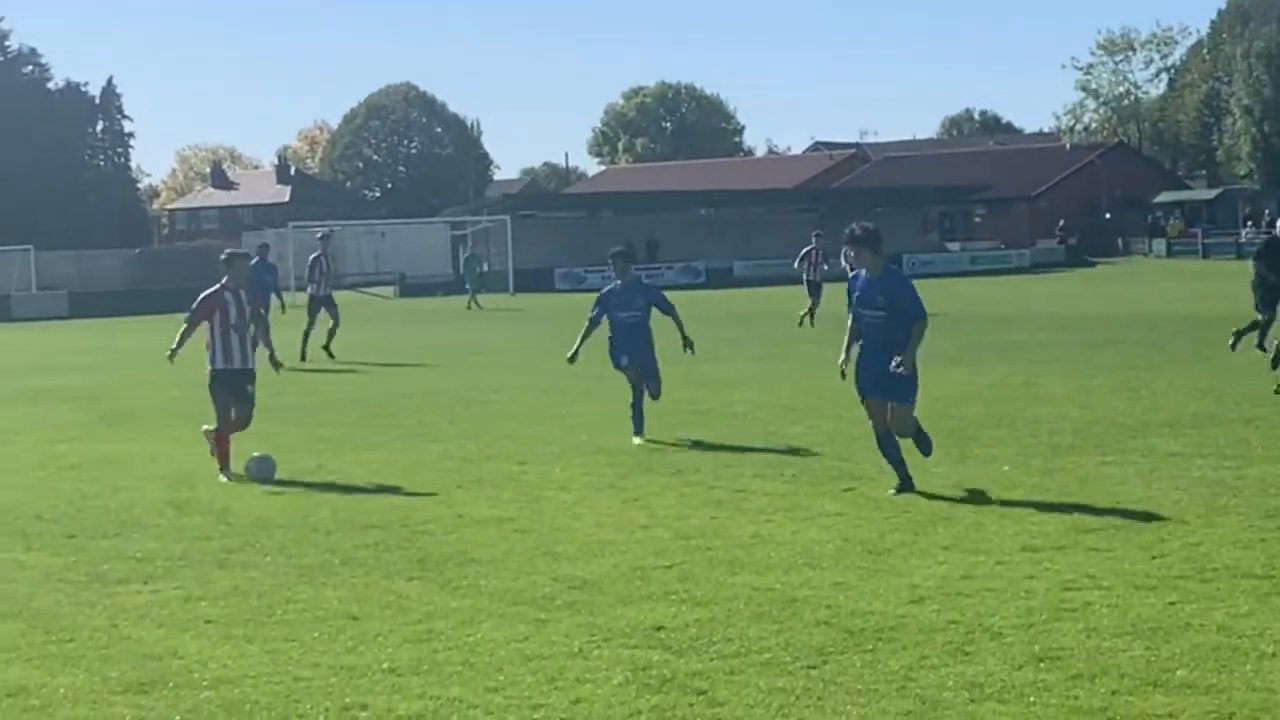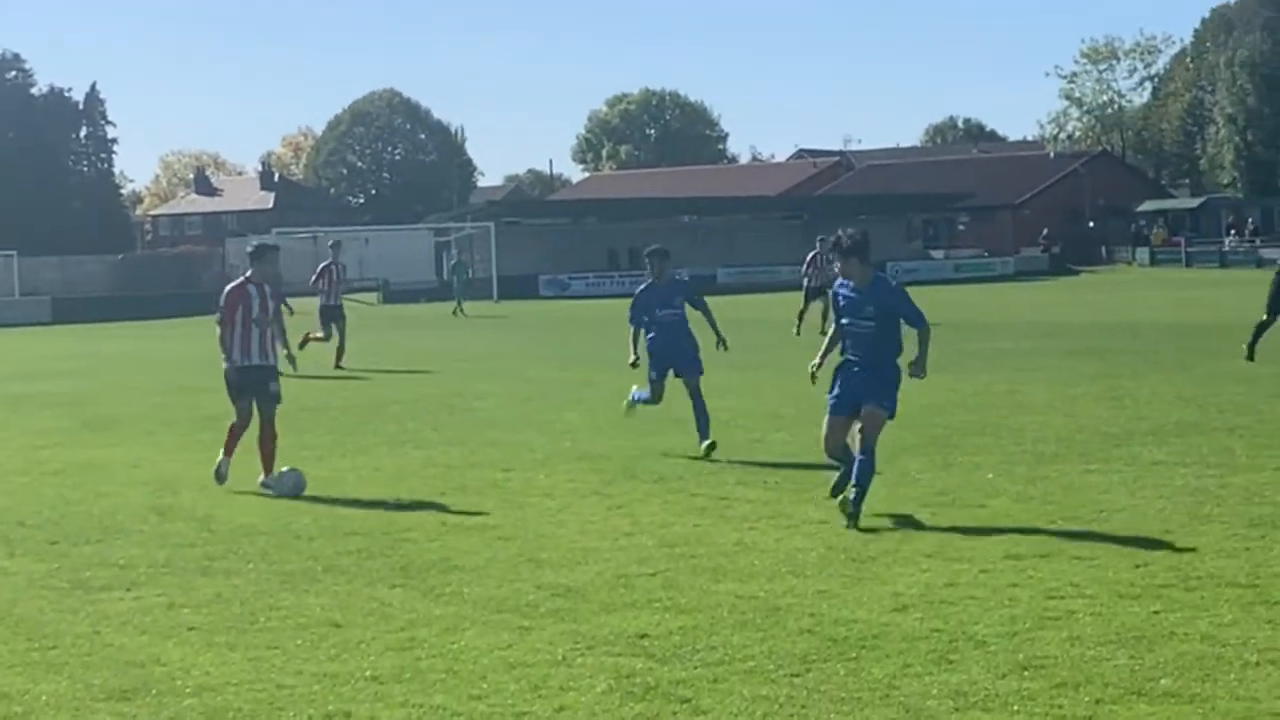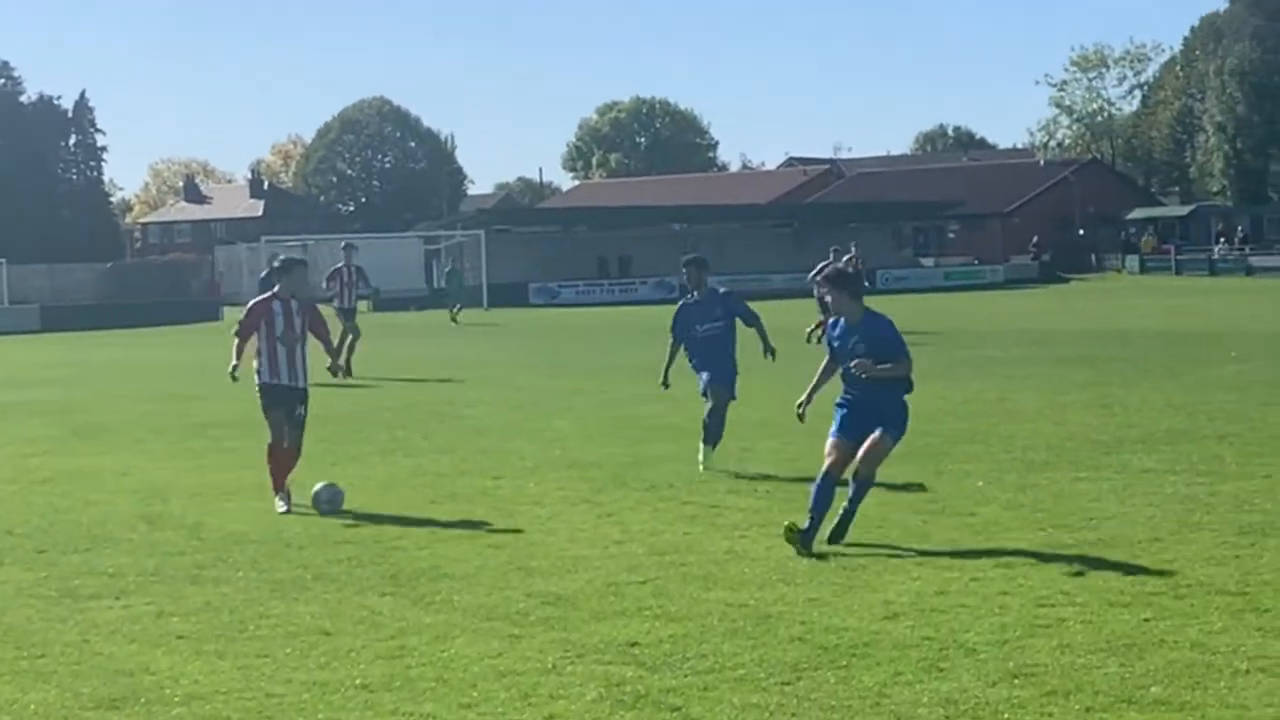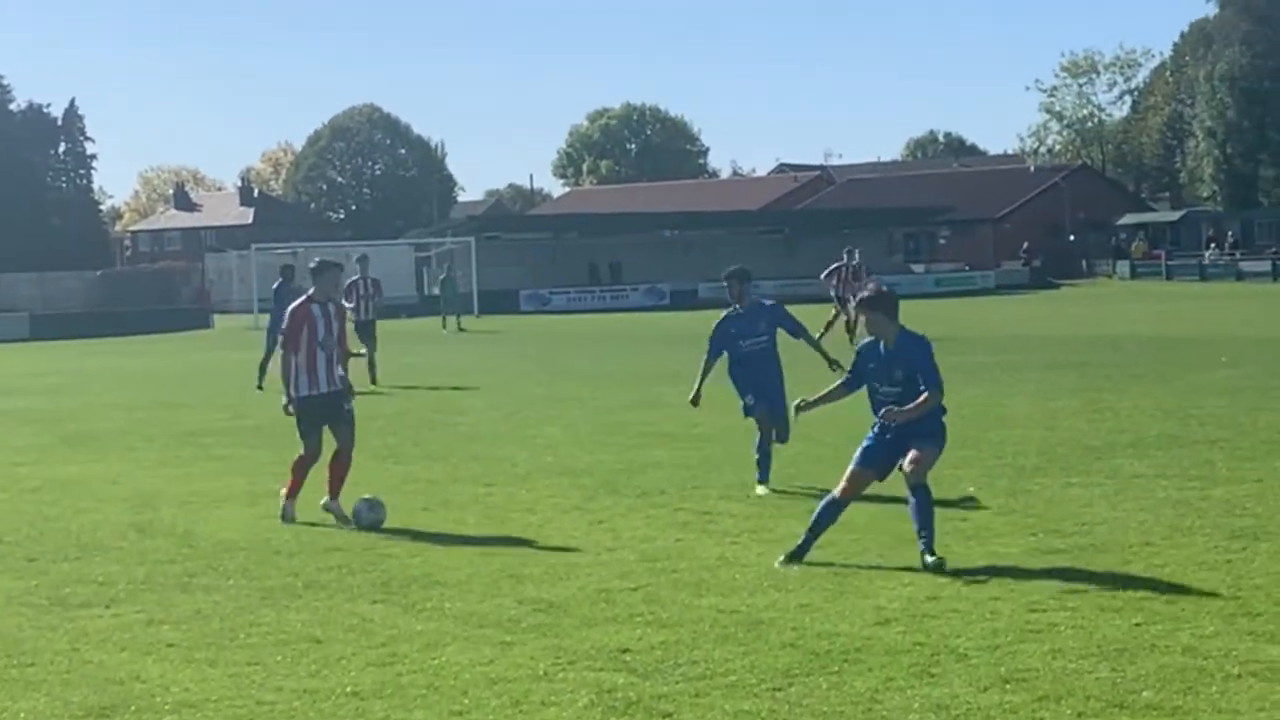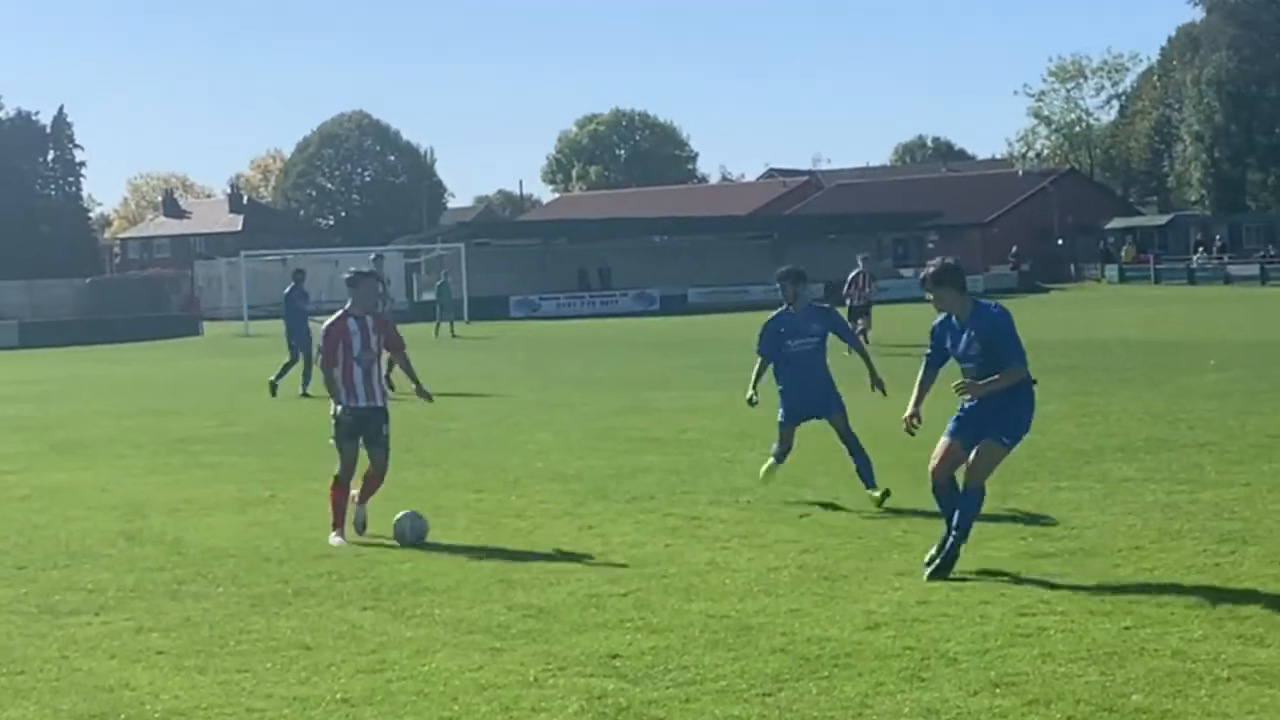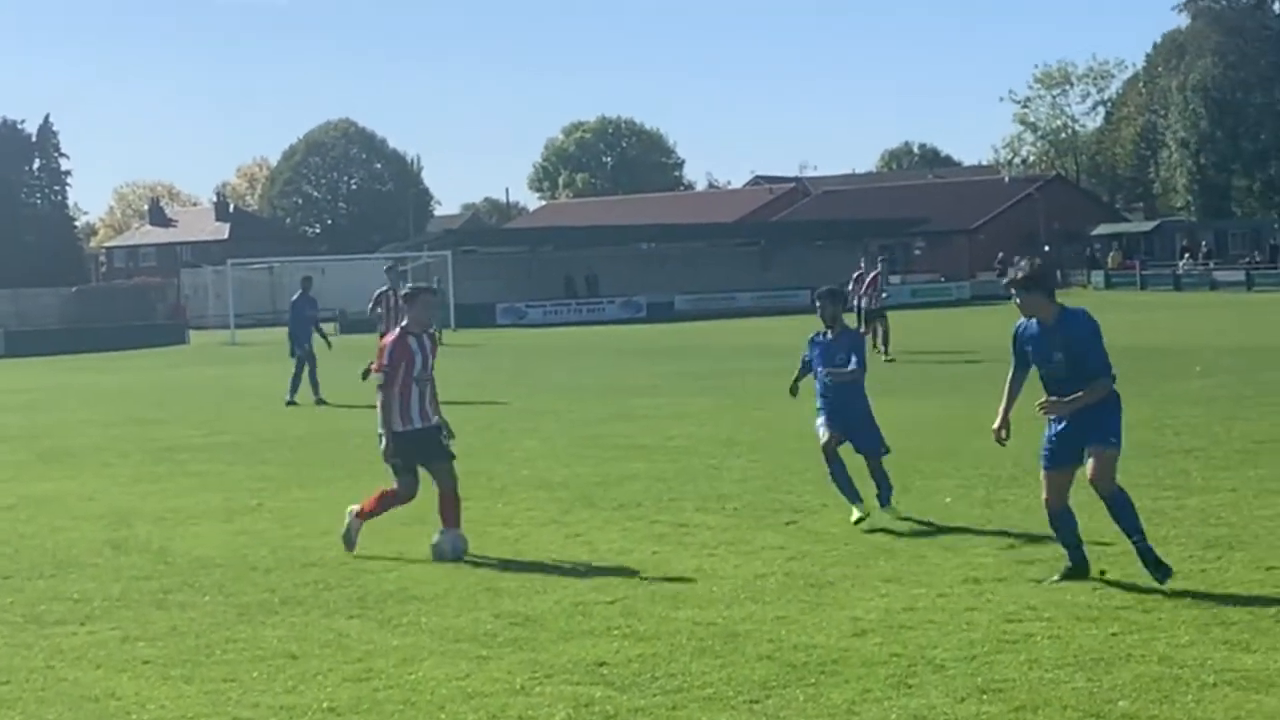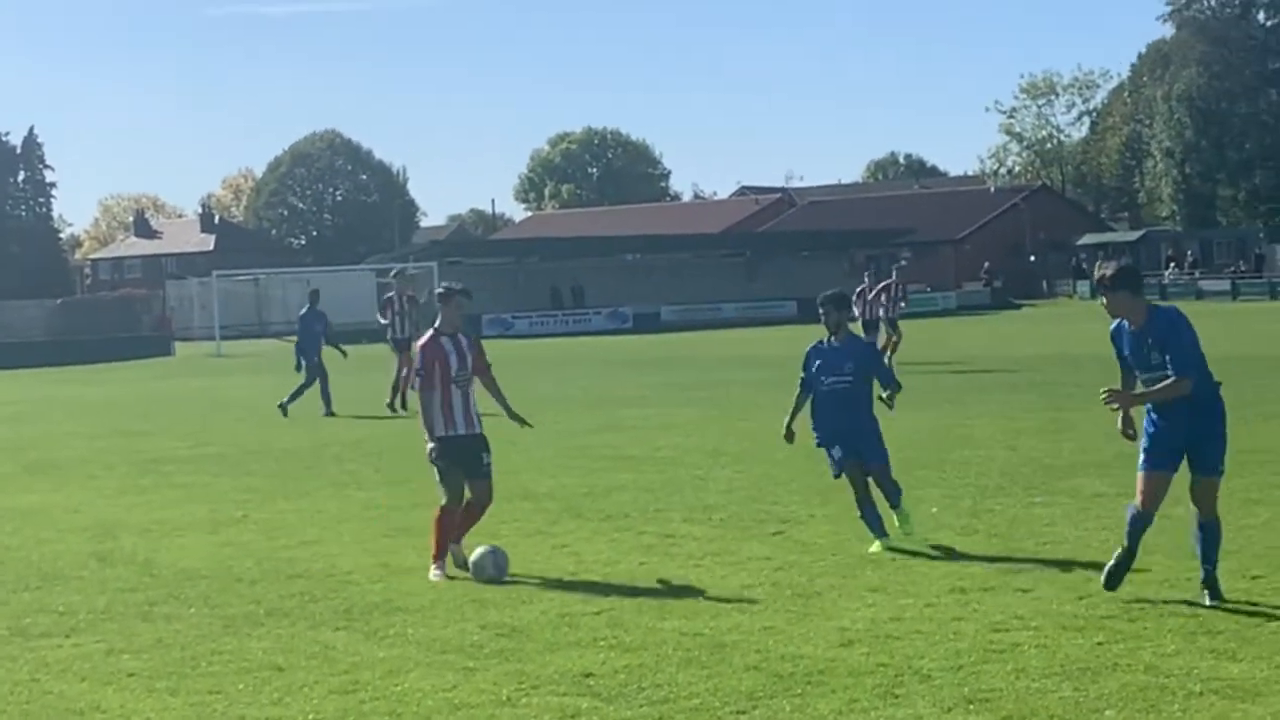
dt=0.2s
person 1, frame 1
left shoulder: (897, 282)
right shoulder: (855, 282)
left elbow: (920, 321)
left wrist: (909, 354)
right wrist: (846, 352)
left hip: (898, 359)
right hip: (869, 358)
left knee: (901, 423)
right knee: (880, 424)
left ankle: (916, 431)
right ankle: (903, 476)
person 1, frame 2
left shoulder: (890, 291)
right shoulder: (840, 289)
left elbow: (921, 324)
left wrist: (921, 359)
right wrist: (821, 358)
left hip: (882, 373)
right hip: (850, 371)
left knee: (867, 434)
right knee: (831, 443)
left ankle: (854, 505)
right ankle: (849, 469)
person 1, frame 3
left shoulder: (882, 326)
right shoulder: (835, 326)
left elbow: (905, 365)
left wrist: (876, 370)
right wrist: (808, 396)
left hip: (888, 407)
right hip: (853, 405)
left knee: (863, 464)
right knee: (832, 464)
left ankle: (845, 517)
right ankle: (808, 533)
person 1, frame 4
left shoulder: (918, 347)
right shoulder: (868, 350)
left elbow: (935, 395)
right elbow: (848, 383)
left wrist: (905, 414)
right wrist: (812, 402)
left hip: (924, 430)
right hip: (886, 431)
left knee: (914, 470)
right knee: (846, 490)
left ankle: (927, 549)
right ankle: (805, 544)
person 1, frame 5
left shoulder: (995, 316)
right shoulder: (942, 327)
left elbow: (1019, 369)
right elbow: (930, 367)
left wrist: (980, 386)
right wrist: (914, 406)
left hip: (1012, 405)
right hip: (978, 404)
left knee: (974, 470)
right knee: (938, 469)
left ankle: (952, 550)
right ankle: (949, 537)
person 1, frame 6
left shoulder: (1081, 325)
right shoulder: (1024, 331)
left elbow: (1104, 381)
right elbow: (1017, 373)
left wrist: (1070, 405)
right wrist: (1003, 414)
left hip: (1099, 411)
right hip: (1062, 417)
left knee: (1100, 478)
right knee: (1054, 499)
left ankle: (1146, 551)
right ankle: (1077, 561)
person 1, frame 7
left shoulder: (1172, 323)
right shoulder: (1120, 332)
left elbow: (1184, 382)
left wrist: (1135, 398)
right wrist: (1124, 414)
left hip: (1204, 417)
right hip: (1161, 419)
left knee: (1205, 506)
right knee: (1146, 501)
left ankle: (1209, 578)
right ankle: (1127, 552)
person 2, frame 1
left shoulder: (248, 295)
right shoulder: (211, 298)
left elbow: (260, 324)
right elbow: (190, 325)
left wrist: (271, 354)
right wrist: (176, 347)
left hip: (245, 366)
right hip: (221, 366)
left knee: (244, 419)
right knee: (225, 418)
left ankle: (214, 432)
right ankle: (223, 469)
person 2, frame 2
left shoulder: (271, 292)
right shoulder: (236, 291)
right elbow: (223, 327)
left wrist: (286, 349)
right wrist: (228, 359)
left hip: (267, 363)
right hip: (240, 364)
left knee: (268, 418)
right knee: (244, 415)
left ankle: (268, 477)
right ankle: (225, 457)
person 2, frame 3
left shoulder: (306, 307)
right shoulder: (260, 306)
left elbow: (324, 336)
right elbow: (241, 336)
left wrist: (333, 358)
right wrist: (236, 360)
left hip: (297, 382)
right hip: (270, 382)
left knee: (294, 445)
right knee: (279, 434)
left ankle: (282, 485)
right ankle: (280, 494)
person 2, frame 4
left shoulder: (338, 310)
right shoulder: (297, 312)
right elbow: (287, 354)
left wrist: (346, 372)
right wrist: (287, 394)
left hip: (336, 388)
right hip: (308, 392)
left knee: (347, 442)
right knee: (312, 450)
left ankle: (333, 500)
right ankle: (289, 498)
person 2, frame 5
left shoulder: (380, 321)
right shoulder: (334, 327)
left elbow: (398, 352)
right elbow: (327, 370)
left wrist: (416, 384)
right wrist: (338, 404)
left hip: (376, 404)
right hip: (349, 407)
left knee: (379, 466)
right knee: (347, 466)
left ankle: (360, 502)
right ankle: (336, 528)
person 2, frame 6
left shoulder: (428, 339)
right shoulder: (394, 344)
right elbow: (385, 391)
left wrist: (439, 415)
right wrist: (386, 435)
left hip: (427, 424)
right hip: (399, 427)
left knee: (448, 478)
right knee: (406, 490)
right ankle: (358, 516)
person 2, frame 7
left shoulder: (469, 341)
right shoulder: (428, 346)
left elbow: (486, 376)
right elbow: (424, 396)
left wrist: (508, 410)
right wrist: (432, 439)
left hip: (472, 430)
right hip: (444, 433)
left knee: (483, 495)
right knee: (454, 497)
left ankle: (454, 544)
right ankle: (438, 562)
person 3, frame 1
left shoulder: (646, 290)
right shoulder: (608, 294)
left elbow: (670, 311)
right elbow: (593, 321)
left wrist: (684, 336)
right wrist: (576, 348)
left hip: (644, 346)
right hip: (621, 347)
left knee: (655, 393)
right knee: (637, 386)
right ankle: (638, 432)
person 3, frame 2
left shoulder: (682, 286)
right shoulder: (644, 293)
left elbow: (702, 307)
right elbow: (635, 325)
left wrist: (718, 334)
right wrist: (634, 352)
left hip: (685, 345)
right hip: (659, 348)
left knee: (695, 391)
right knee: (654, 397)
left ankle: (705, 440)
right ankle: (635, 395)
person 3, frame 3
left shoulder: (726, 298)
right shoulder: (685, 307)
left elbow: (753, 320)
right elbow: (676, 339)
left wrist: (765, 343)
right wrist: (666, 372)
left hip: (726, 364)
right hip: (703, 364)
left knee: (720, 410)
right knee: (716, 400)
left ankle: (708, 450)
right ankle: (706, 443)
person 3, frame 4
left shoulder: (770, 310)
right shoulder: (726, 322)
left elbow: (800, 332)
right elbow: (712, 356)
left wrist: (825, 355)
right wrist: (698, 388)
left hip: (773, 378)
right hip: (748, 382)
left knee: (781, 435)
right knee: (766, 429)
left ankle: (767, 438)
right ankle: (762, 481)
person 3, frame 5
left shoulder: (825, 313)
right shoulder: (775, 322)
left elbow: (852, 340)
right elbow: (765, 358)
left wrist: (873, 373)
right wrist: (752, 389)
left hip: (821, 383)
right hip: (793, 389)
left knee: (845, 432)
right knee: (785, 445)
left ankle: (872, 488)
right ankle: (775, 459)
person 3, frame 6
left shoulder: (854, 339)
right shoulder: (816, 340)
left elbow: (858, 373)
left wrist: (837, 375)
right wrist: (795, 381)
left hip: (857, 411)
right hip: (828, 411)
left knee: (875, 466)
right knee: (827, 445)
left ankle: (885, 503)
right ankle: (857, 504)
person 3, frame 7
left shoulder: (864, 349)
right shoulder: (816, 352)
left elbow: (892, 382)
right elbow: (805, 388)
left wrist: (890, 394)
right wrist: (789, 422)
left hip: (862, 425)
right hip: (830, 430)
left knee: (883, 480)
right knee: (859, 482)
left ankle: (897, 506)
right ankle: (880, 536)
